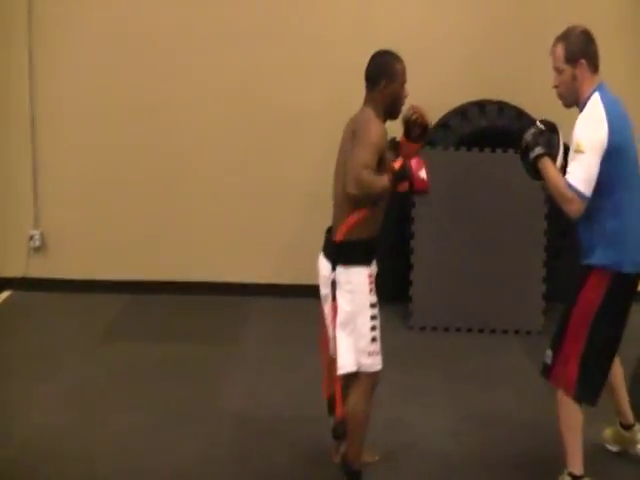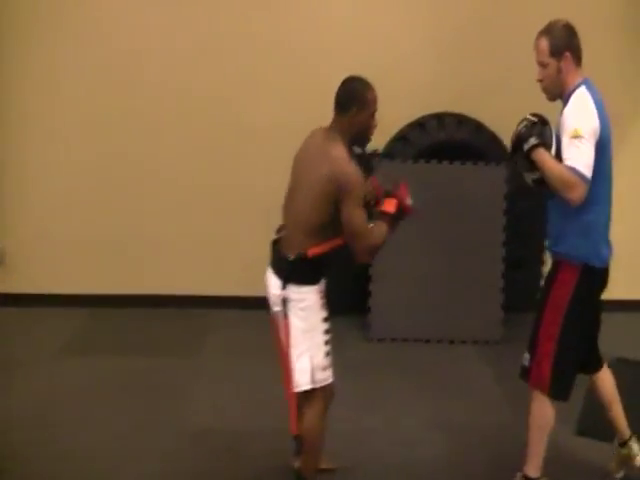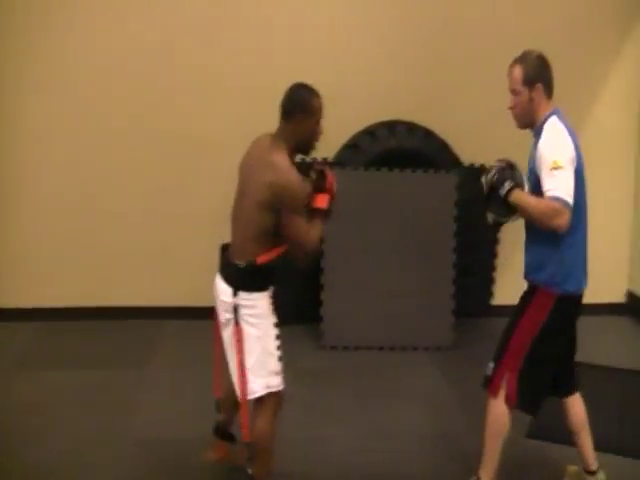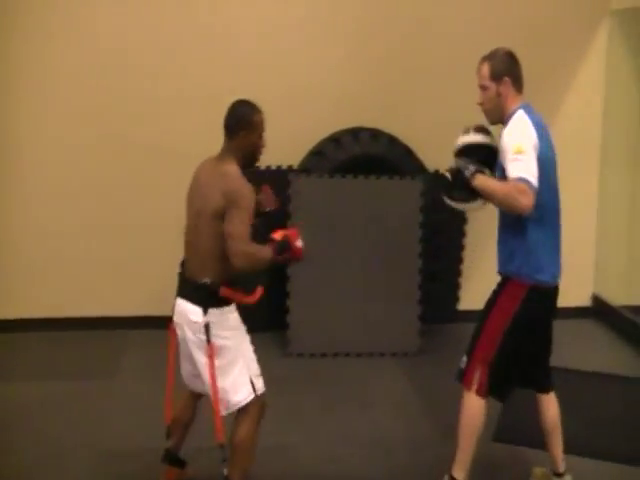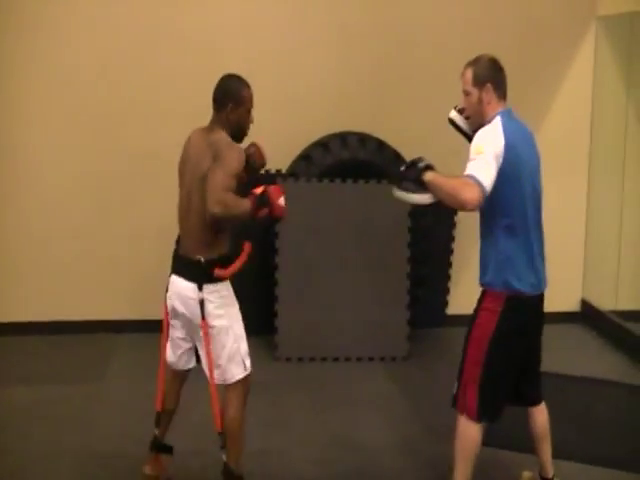
dt=0.2s
person 1, frame 1
left shoulder: (592, 120)
left elbow: (573, 202)
left wrist: (540, 156)
right wrist: (554, 162)
left knee: (568, 369)
right knee: (600, 349)
person 1, frame 2
left shoulder: (579, 108)
right shoulder: (584, 101)
left elbow: (575, 188)
left wrist: (534, 147)
right wrist: (541, 154)
left hip: (575, 258)
right hip: (589, 255)
left knee: (541, 370)
right knee: (586, 354)
person 1, frame 3
left shoulder: (553, 139)
right shoulder: (553, 133)
left elbow: (560, 216)
left wrist: (510, 191)
right wrist: (515, 193)
left hip: (551, 282)
right hip: (567, 280)
left knee: (502, 381)
right knee: (563, 381)
person 1, frame 4
left shoulder: (519, 128)
right shoulder: (529, 125)
left elbow: (523, 200)
left wrist: (474, 177)
right wrist: (489, 171)
left hip: (524, 277)
right hip: (545, 275)
left knee: (477, 376)
right knee: (540, 379)
person 1, frame 5
left shoulder: (492, 135)
right shoulder: (520, 133)
left elbow: (471, 196)
left wrist: (425, 173)
left hip: (505, 288)
right hip: (532, 285)
left knee: (472, 398)
right knee: (530, 389)
person 2, frame 1
left shoulder: (363, 124)
right shoulder: (371, 128)
left elbow: (368, 174)
right elbow: (354, 185)
left wrist: (410, 140)
right wrist: (400, 175)
left hip: (341, 257)
right hip: (351, 265)
left knee: (347, 364)
right knee: (364, 376)
person 2, frame 2
left shoulder: (317, 139)
right shoulder: (345, 170)
right elbow: (363, 250)
left wrist: (365, 205)
right wrist: (392, 213)
left hip: (285, 269)
right hip: (299, 285)
left knee: (306, 377)
right knee: (318, 390)
person 2, frame 3
left shoulder: (261, 146)
right shoulder: (286, 178)
right elbow: (306, 246)
left wrist: (306, 193)
right wrist: (321, 202)
left hip: (231, 279)
right hip: (249, 292)
left knee: (246, 374)
right knee: (268, 397)
left ankle: (222, 432)
person 2, frame 4
left shoulder: (206, 168)
right shoulder: (237, 187)
right elbow: (240, 259)
left wrist: (252, 214)
right wrist: (279, 248)
left hip: (187, 299)
right hip: (213, 309)
left knee: (194, 389)
right knee: (250, 406)
person 2, frame 5
left shoulder: (194, 140)
right shoulder: (226, 149)
right elbow: (216, 206)
left wrist: (244, 168)
right wrist: (260, 201)
left hip: (181, 277)
right hip: (208, 285)
left knee: (177, 370)
right knee: (236, 386)
